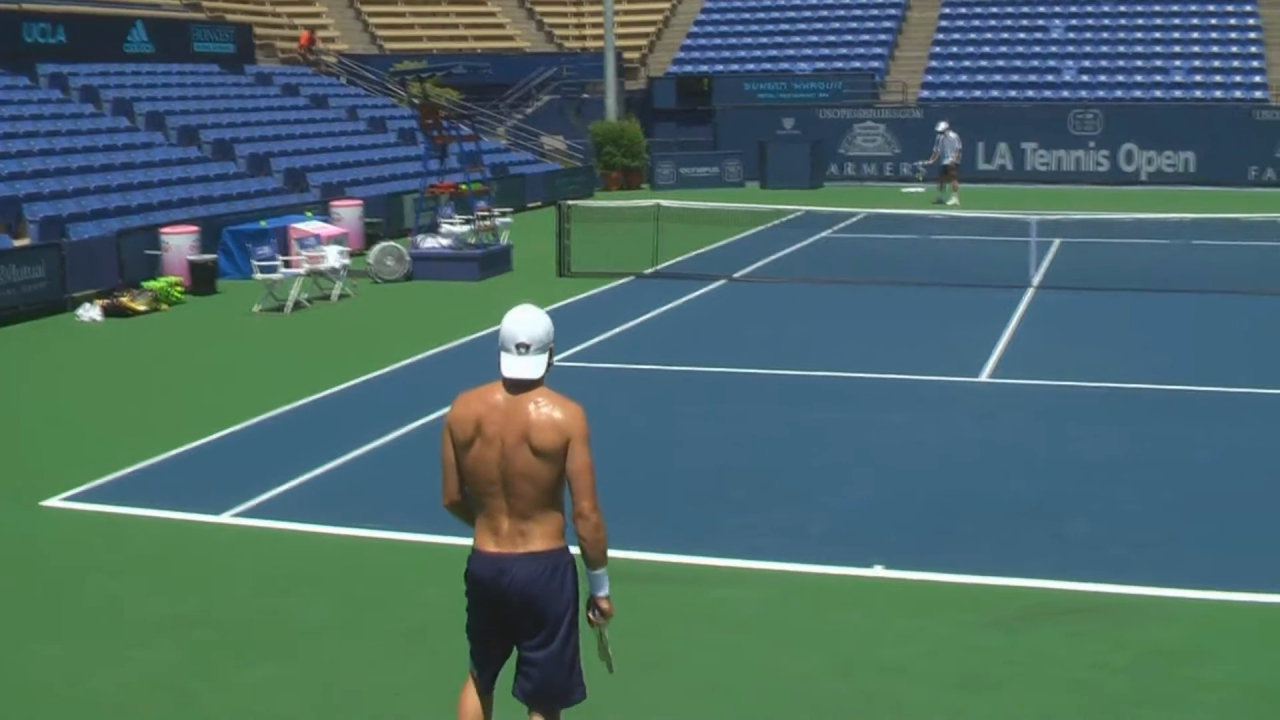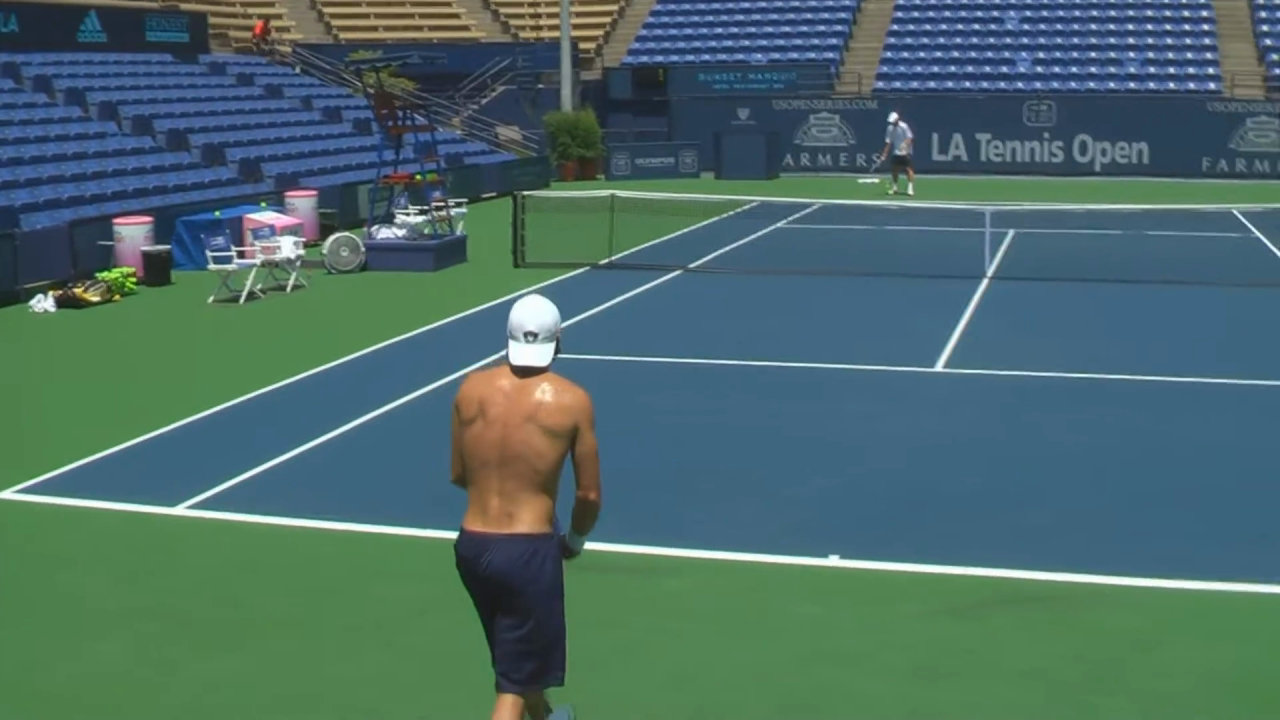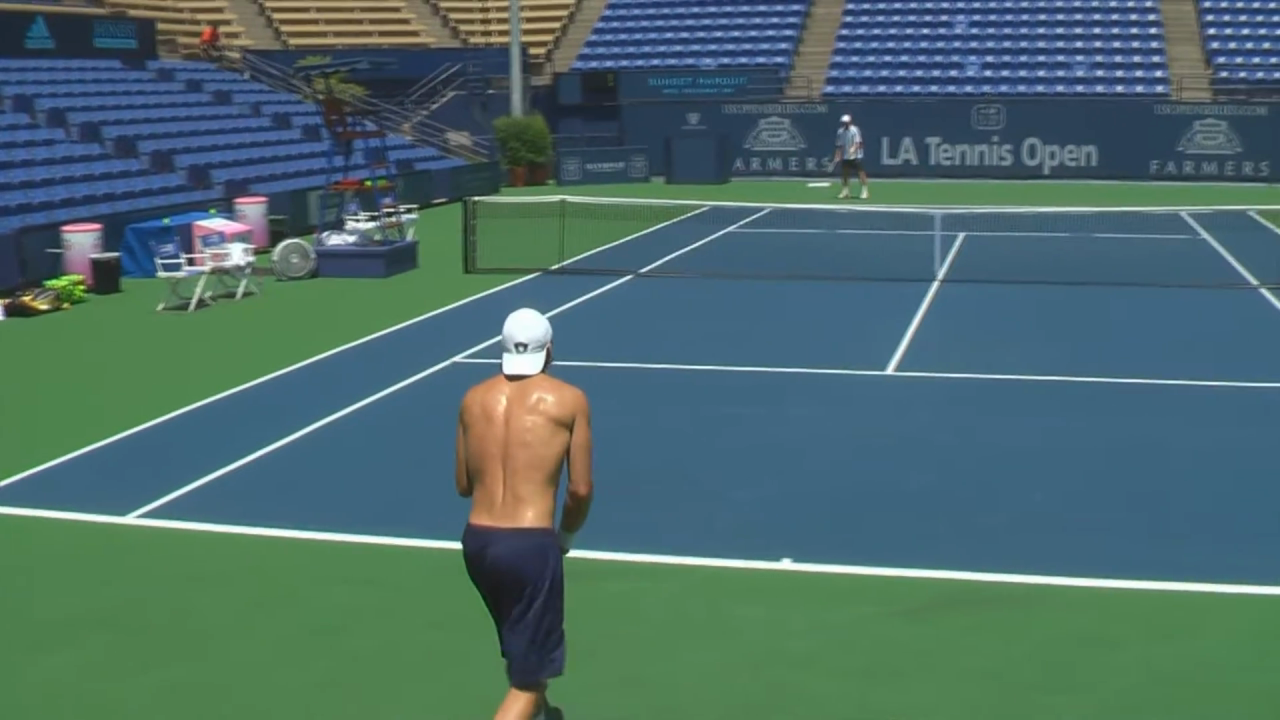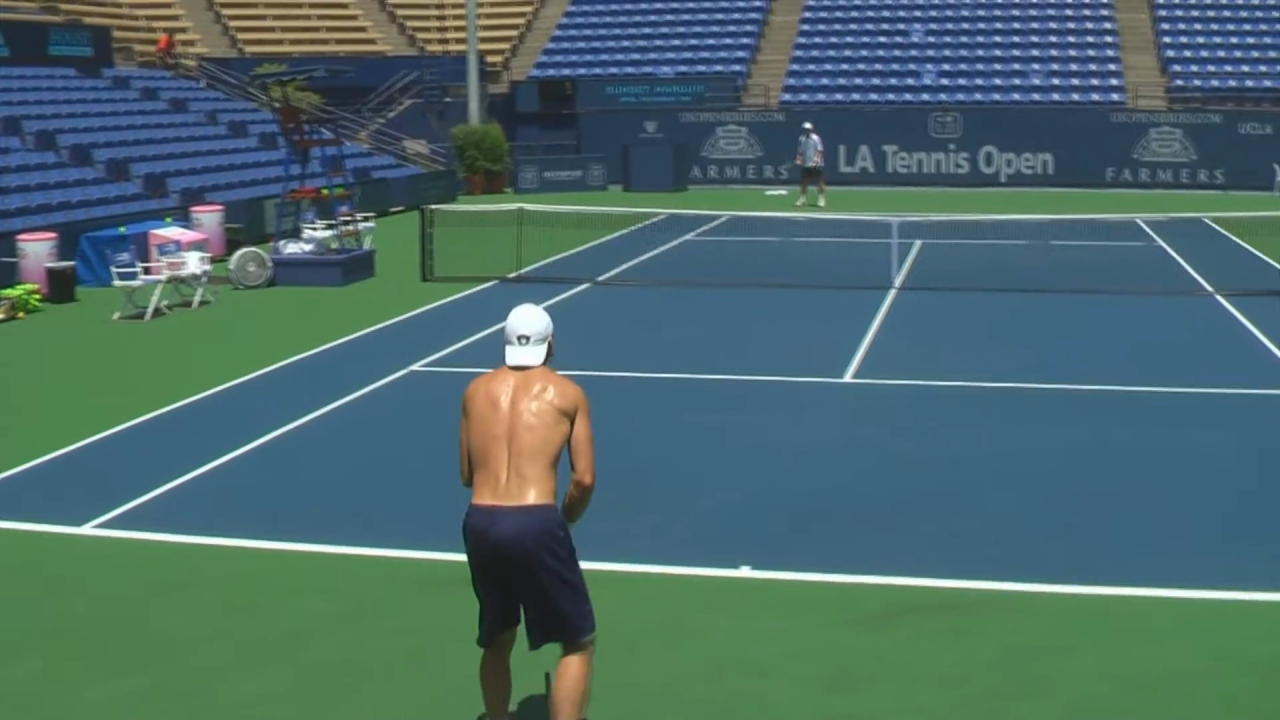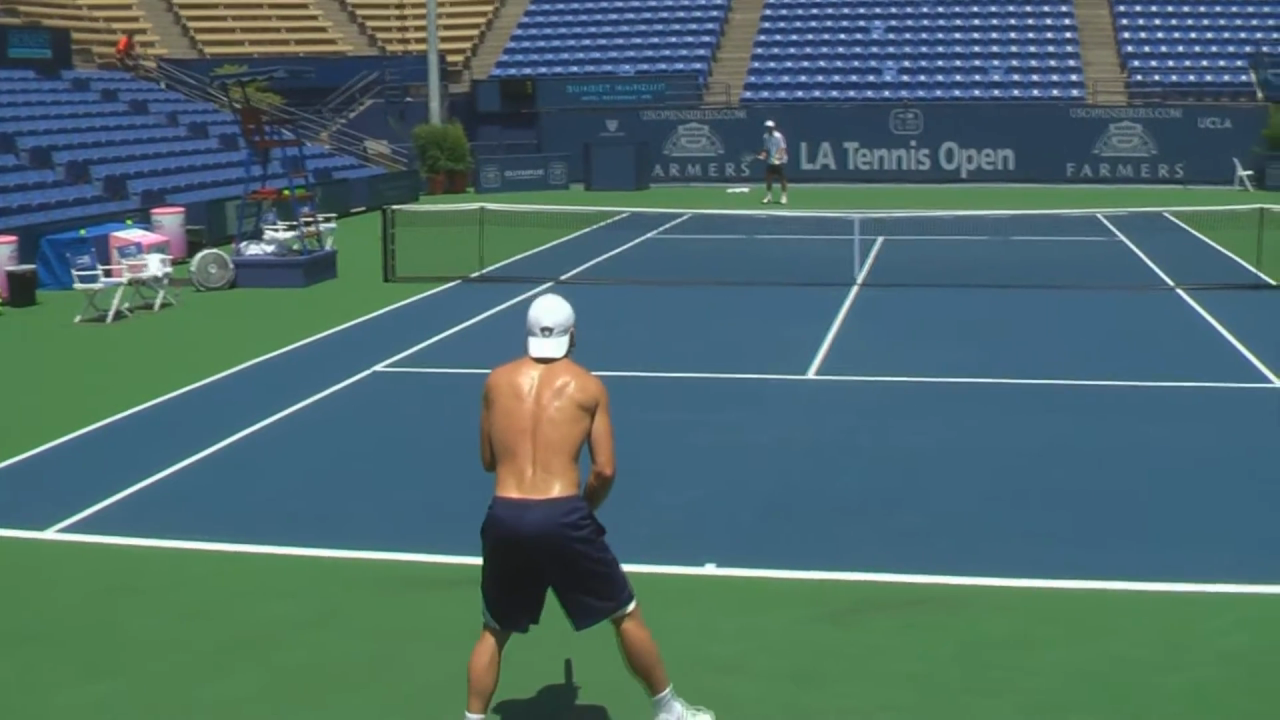
dt=1s
person 1, frame 1
left shoulder: (463, 408)
right shoulder: (564, 415)
left elbow: (452, 499)
right elbow: (586, 513)
right wrist: (599, 587)
left hip: (484, 564)
right hip: (544, 568)
left knee: (479, 677)
person 1, frame 2
left shoulder: (471, 389)
right shoulder: (570, 400)
left elbow: (459, 475)
right elbow: (589, 494)
right wrist: (575, 539)
left hip: (471, 545)
right hip: (527, 550)
left knee: (515, 656)
right knee: (515, 684)
person 1, frame 3
left shoulder: (473, 399)
right shoulder: (568, 399)
left elbow: (464, 485)
right elbow: (581, 489)
right wrist: (565, 535)
left hip: (477, 541)
right hip: (530, 545)
left knee: (522, 652)
right knee: (529, 680)
person 1, frame 4
left shoulder: (476, 390)
right shoulder: (567, 393)
right elbow: (584, 479)
right wrist: (565, 520)
left hip: (480, 523)
right hip: (535, 524)
left knee: (497, 643)
right knee: (578, 644)
person 1, frame 5
left shoulder: (497, 380)
right shoulder: (588, 386)
right elbow: (605, 470)
left hip: (505, 516)
right hip: (562, 516)
left knee: (494, 630)
right knee: (625, 615)
